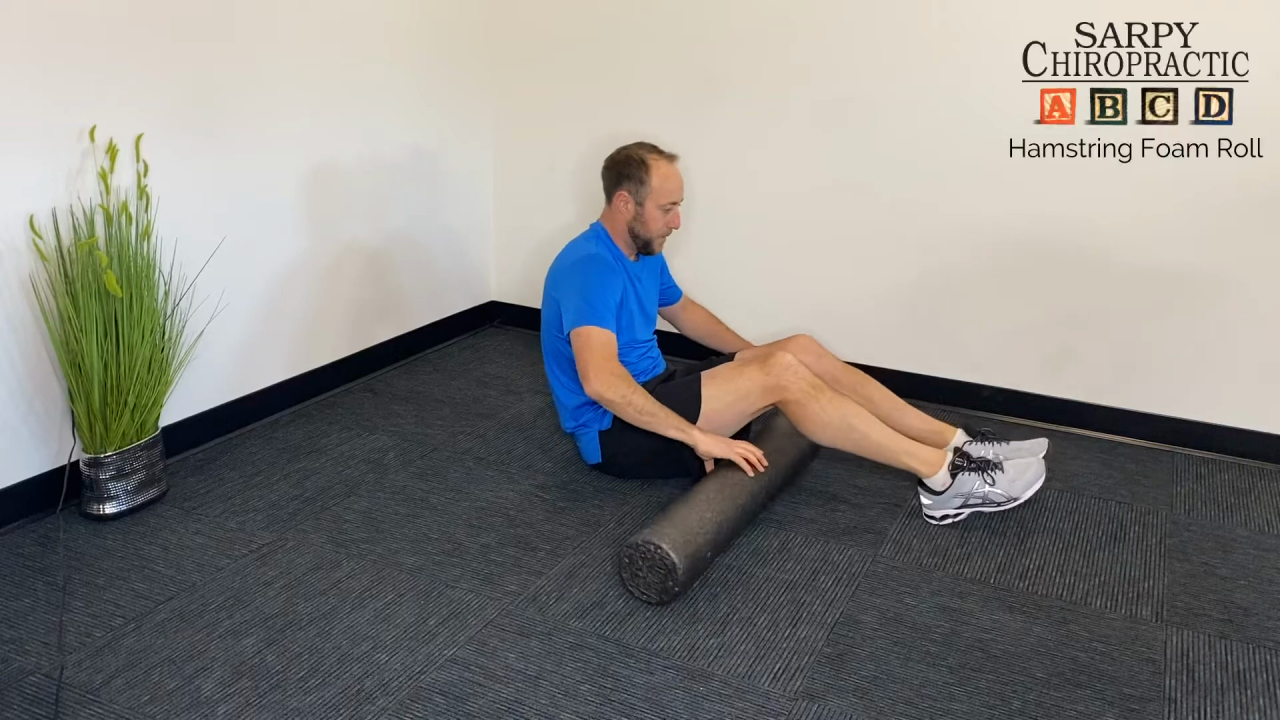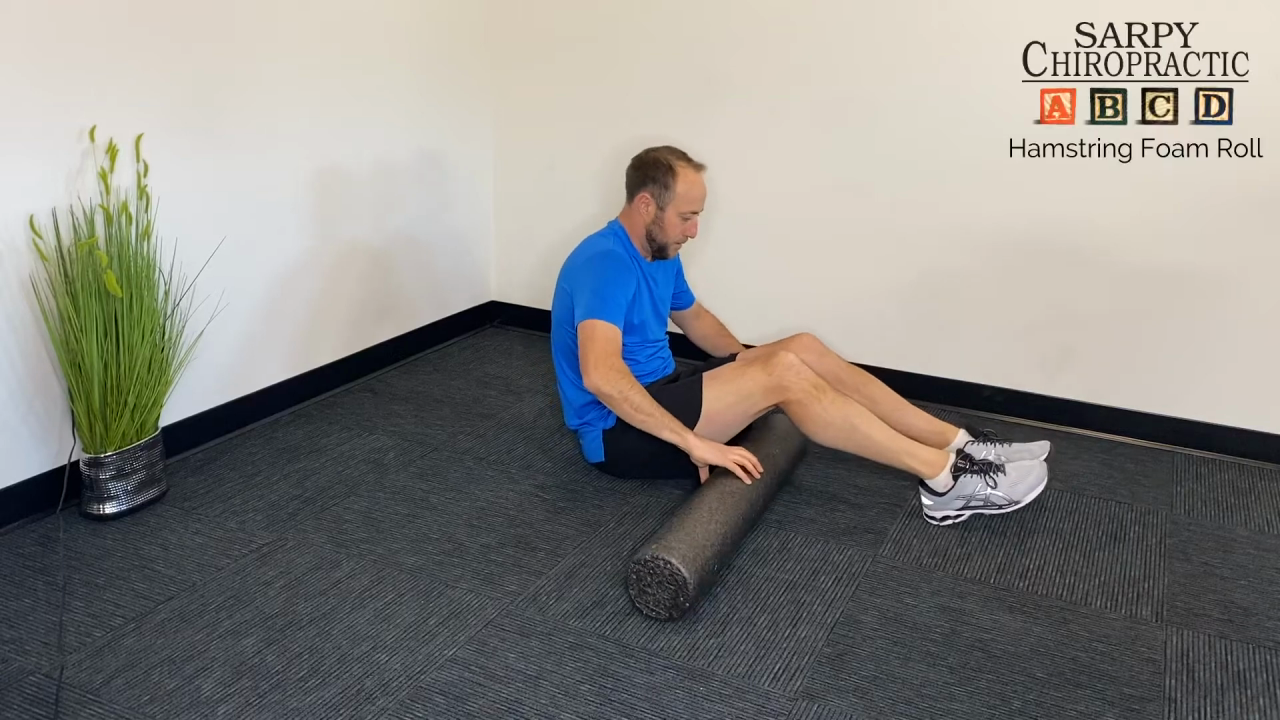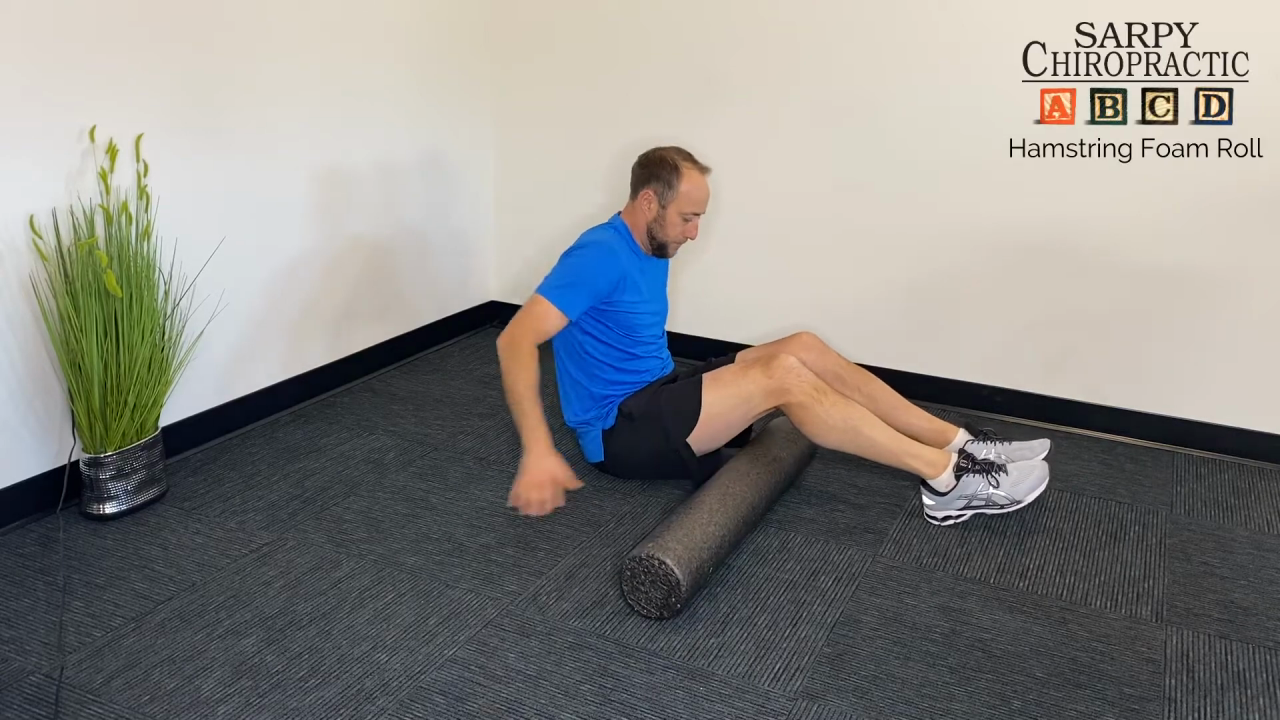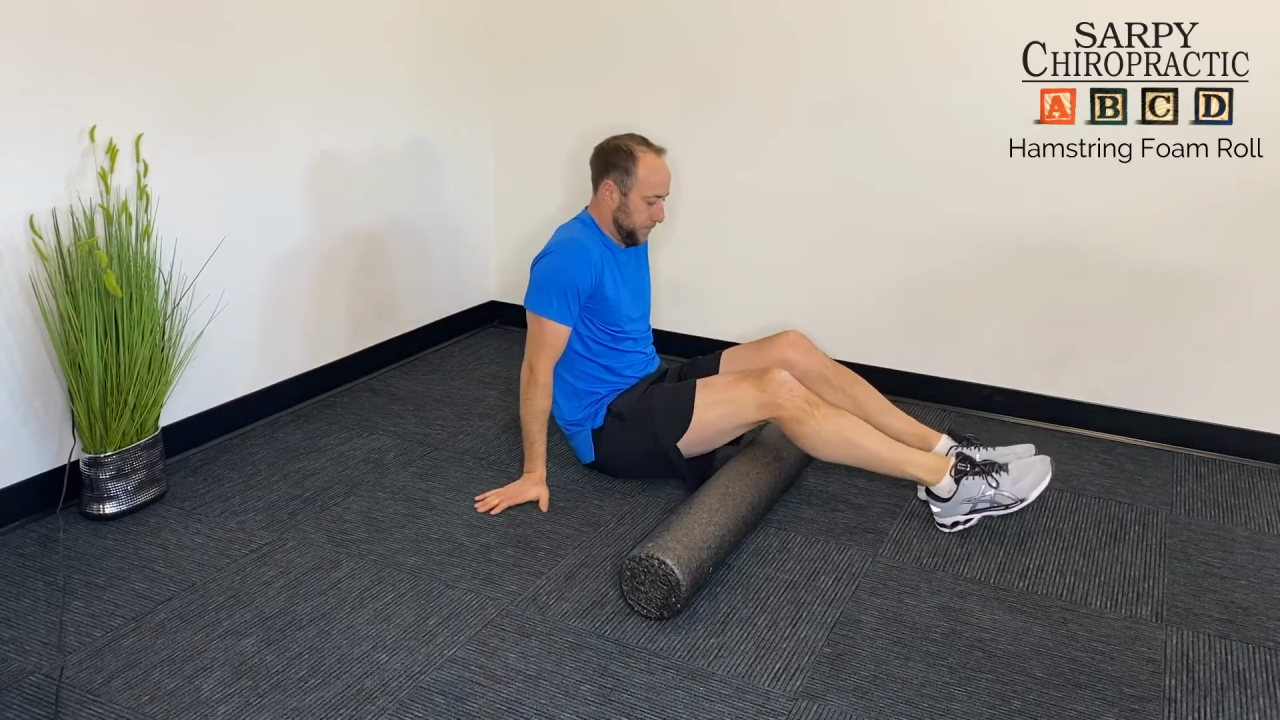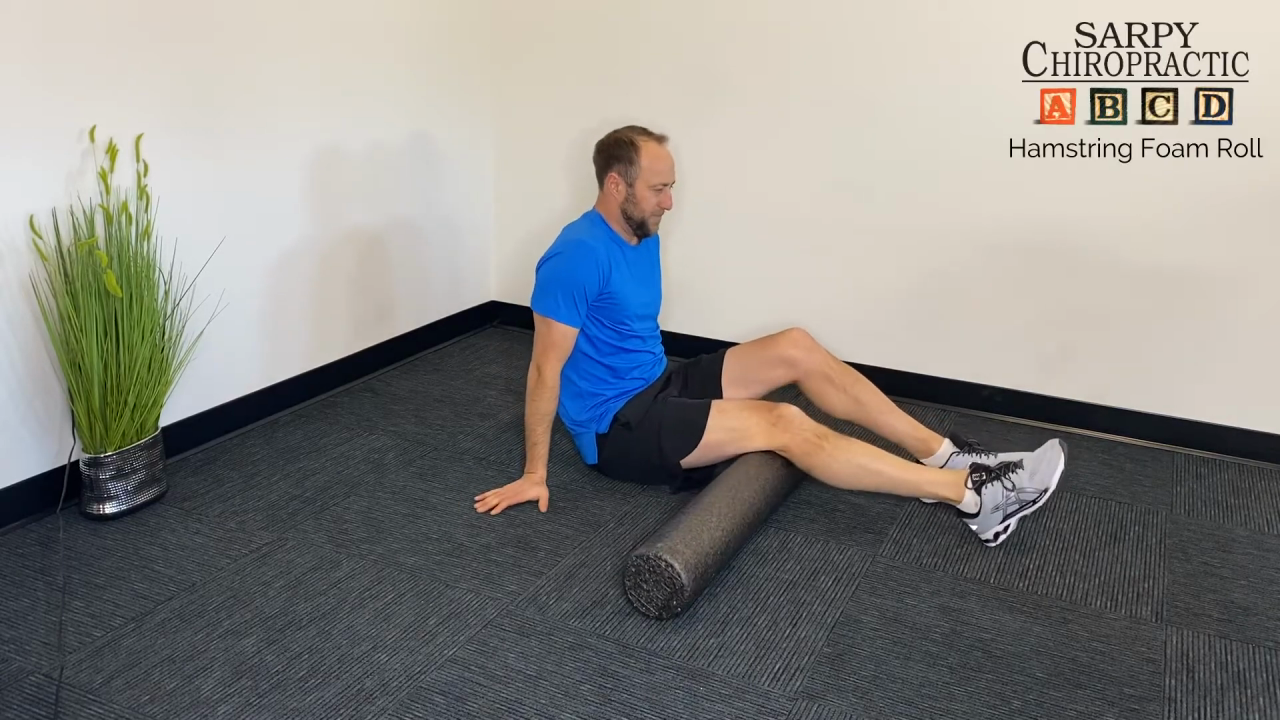
dt=0.7s
person 1, frame 1
left shoulder: (644, 255)
right shoulder: (589, 266)
left elbow: (681, 310)
right elbow: (601, 381)
left wrist: (754, 354)
right wrist: (699, 438)
left hip: (653, 392)
right hip: (617, 434)
left knee: (799, 350)
right knee: (780, 373)
left ankle: (958, 446)
right ankle: (944, 478)
person 1, frame 2
left shoulder: (659, 255)
right shoulder: (604, 263)
left elbow: (693, 317)
right elbow: (599, 374)
left wrist: (749, 369)
right wrist: (694, 443)
left hip: (659, 394)
right hip: (620, 434)
left knee: (802, 349)
right knee: (783, 372)
left ankle: (959, 446)
right ankle: (946, 478)
person 1, frame 3
left shoulder: (649, 248)
right shoulder: (600, 256)
right elbow: (515, 342)
right wrist: (538, 450)
left hip: (654, 396)
right hip: (621, 429)
left knee: (804, 349)
right knee: (782, 375)
left ankle: (957, 445)
right ankle: (947, 478)
person 1, frame 4
left shoulder: (628, 238)
right shoulder: (569, 257)
right elbow: (538, 368)
right wrist: (534, 473)
left hip: (647, 389)
right hip: (612, 427)
left knee: (791, 350)
right knee: (774, 391)
left ankle: (943, 453)
right ankle: (950, 485)
person 1, frame 5
left shoulder: (642, 235)
right shoulder: (578, 256)
right elbow: (546, 369)
right wrist: (534, 474)
left hip: (657, 384)
right hip: (617, 427)
left knee: (795, 348)
right knee: (782, 425)
left ankle: (943, 455)
right ankle: (972, 496)
